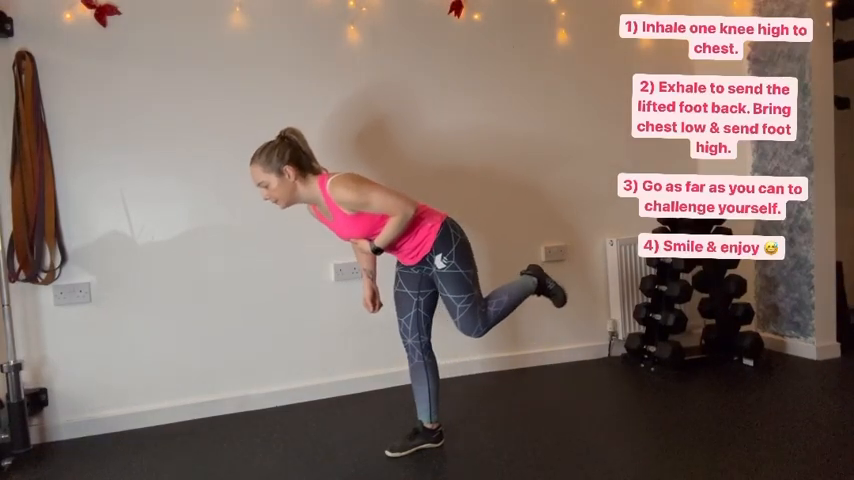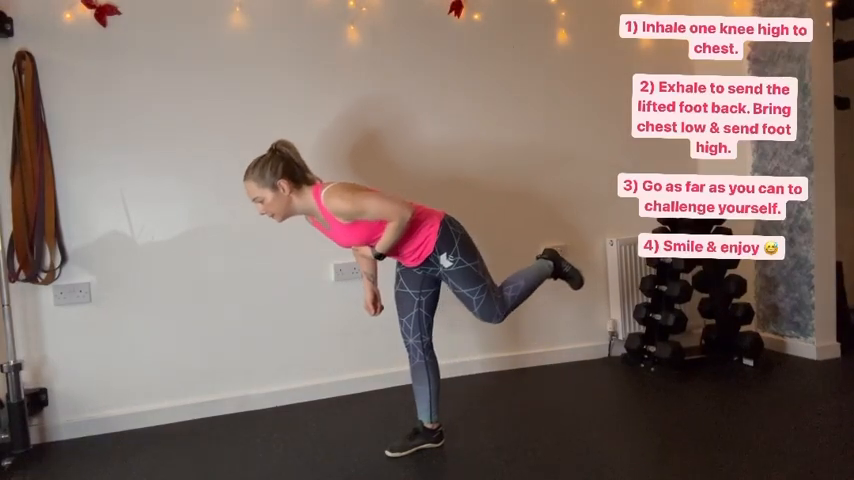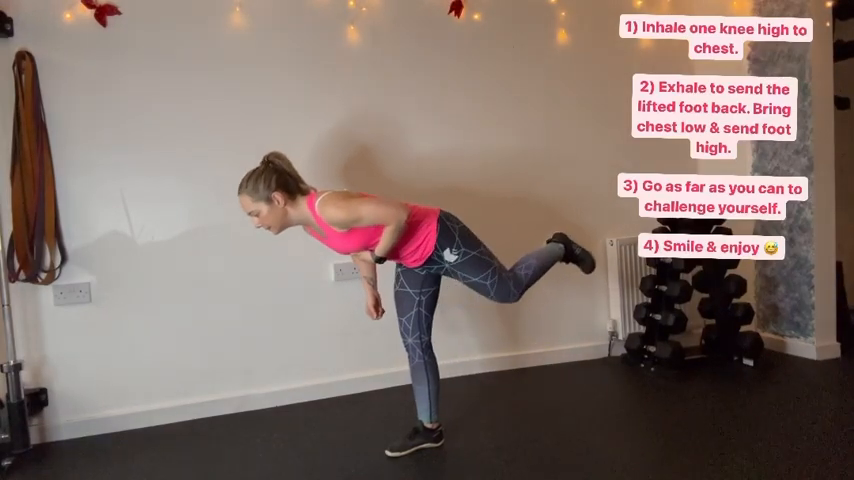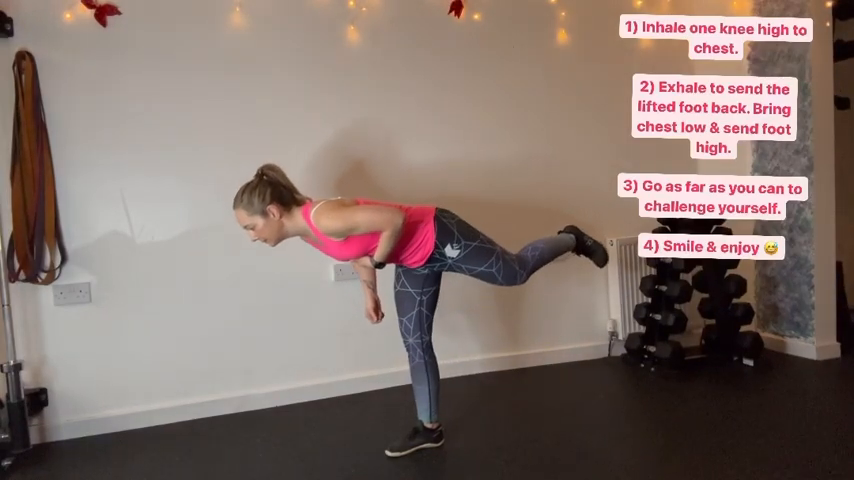
dt=0.3s
person 1, frame 1
left shoulder: (339, 189)
right shoulder: (315, 207)
left elbow: (406, 209)
left wrist: (376, 246)
right wrist: (369, 282)
left hip: (439, 244)
right hip: (411, 261)
left knee: (475, 323)
right knee: (414, 344)
left ankle: (533, 281)
right ankle: (429, 429)
person 1, frame 2
left shoulder: (335, 199)
right shoulder: (313, 215)
left elbow: (403, 213)
left wrist: (378, 252)
right wrist: (370, 286)
left hip: (441, 244)
right hip: (413, 262)
left knee: (493, 310)
right knee: (415, 345)
left ankle: (549, 265)
right ankle: (429, 428)
person 1, frame 3
left shoulder: (328, 209)
right shoulder: (310, 224)
left elbow: (399, 215)
left wrist: (378, 255)
right wrist: (371, 290)
left hip: (439, 240)
right hip: (413, 261)
left knee: (508, 288)
right knee: (415, 344)
left ankle: (561, 249)
right ankle: (430, 428)
person 1, frame 4
left shoulder: (324, 219)
right shoulder: (307, 232)
left elbow: (394, 220)
left wrist: (377, 260)
right wrist: (370, 294)
left hip: (439, 239)
right hip: (414, 261)
left knee: (514, 272)
right knee: (415, 344)
left ankle: (572, 241)
right ankle: (429, 428)
